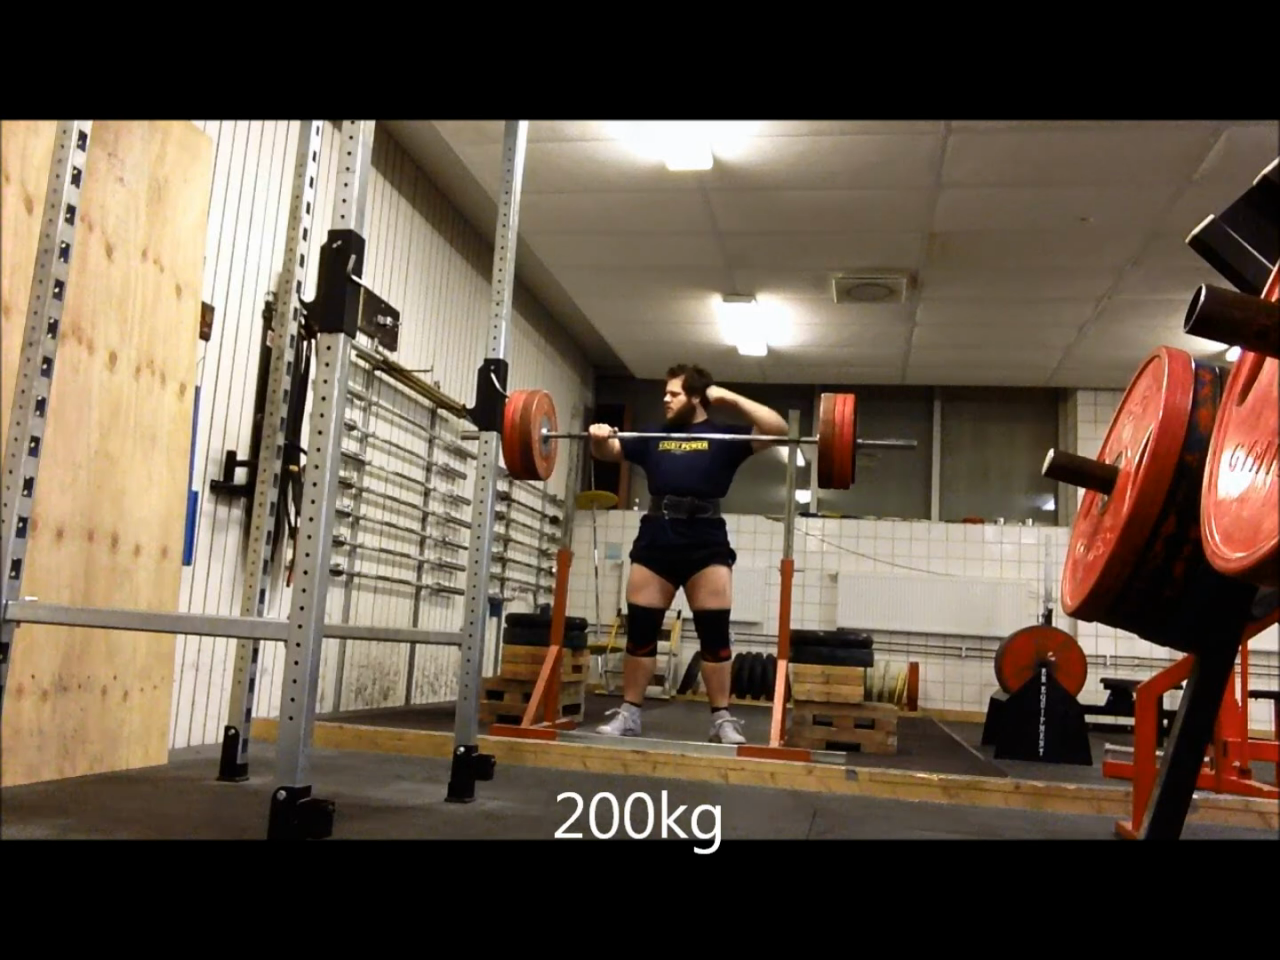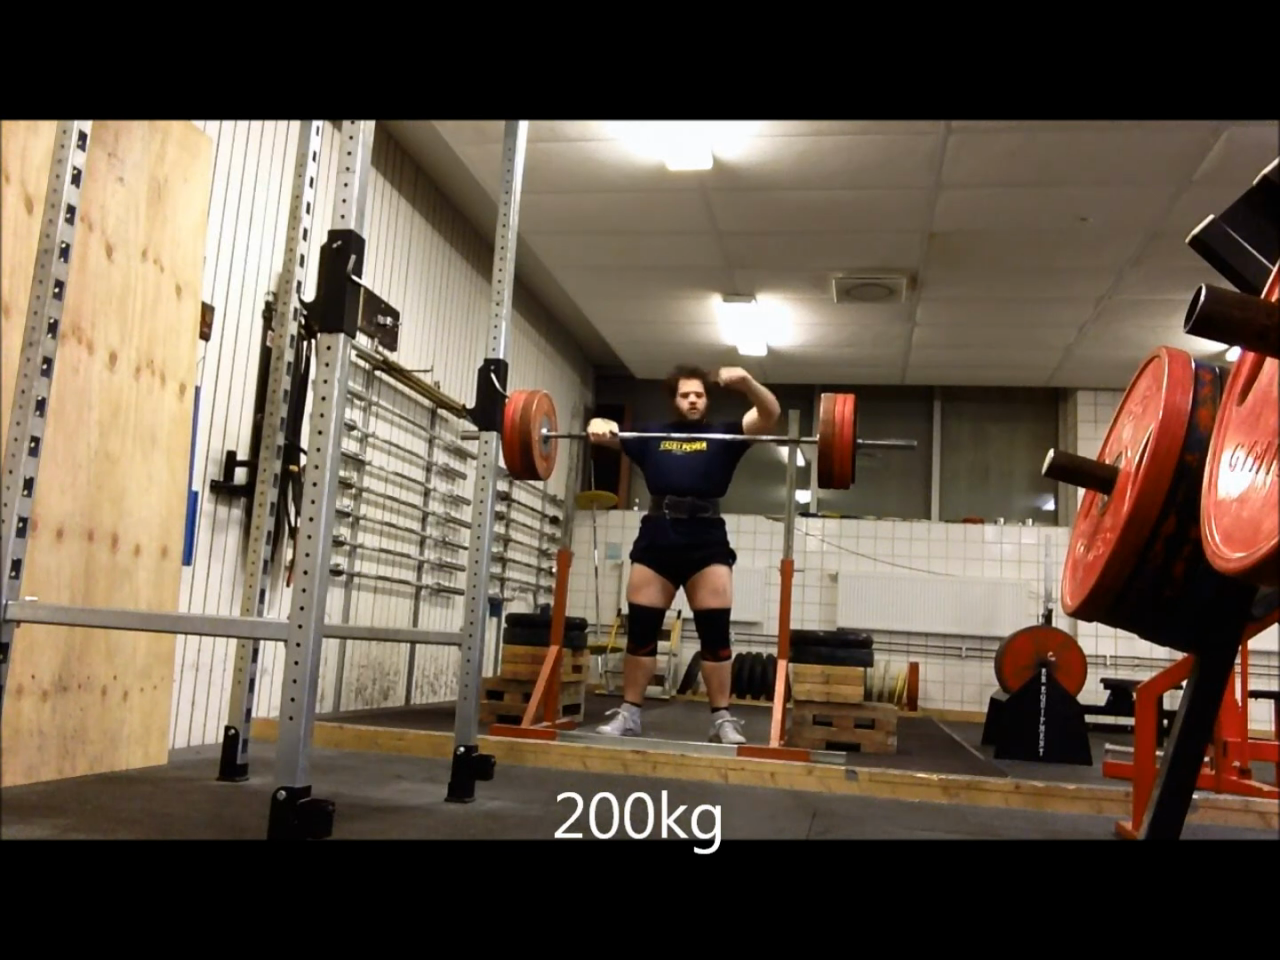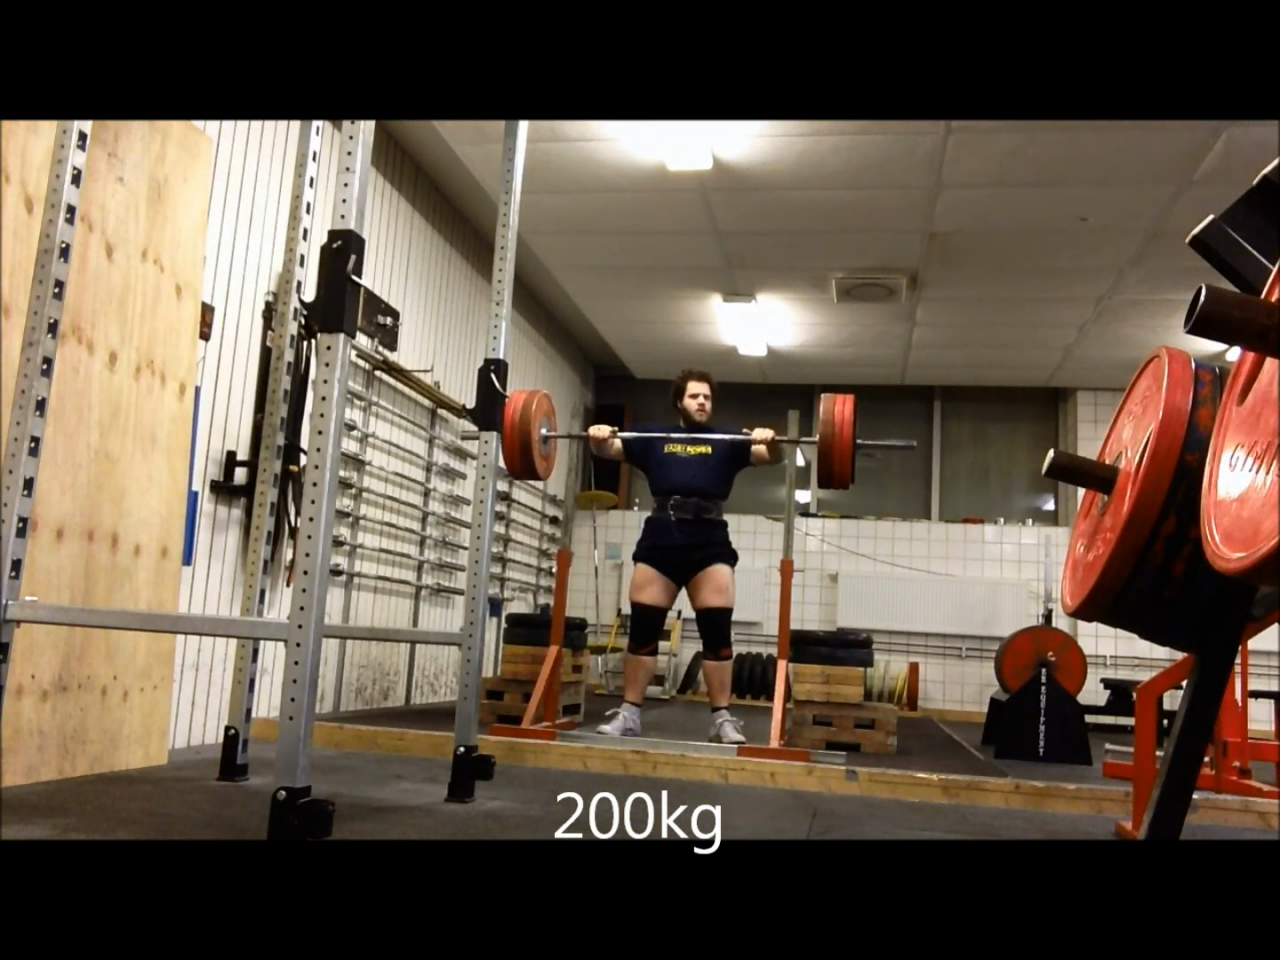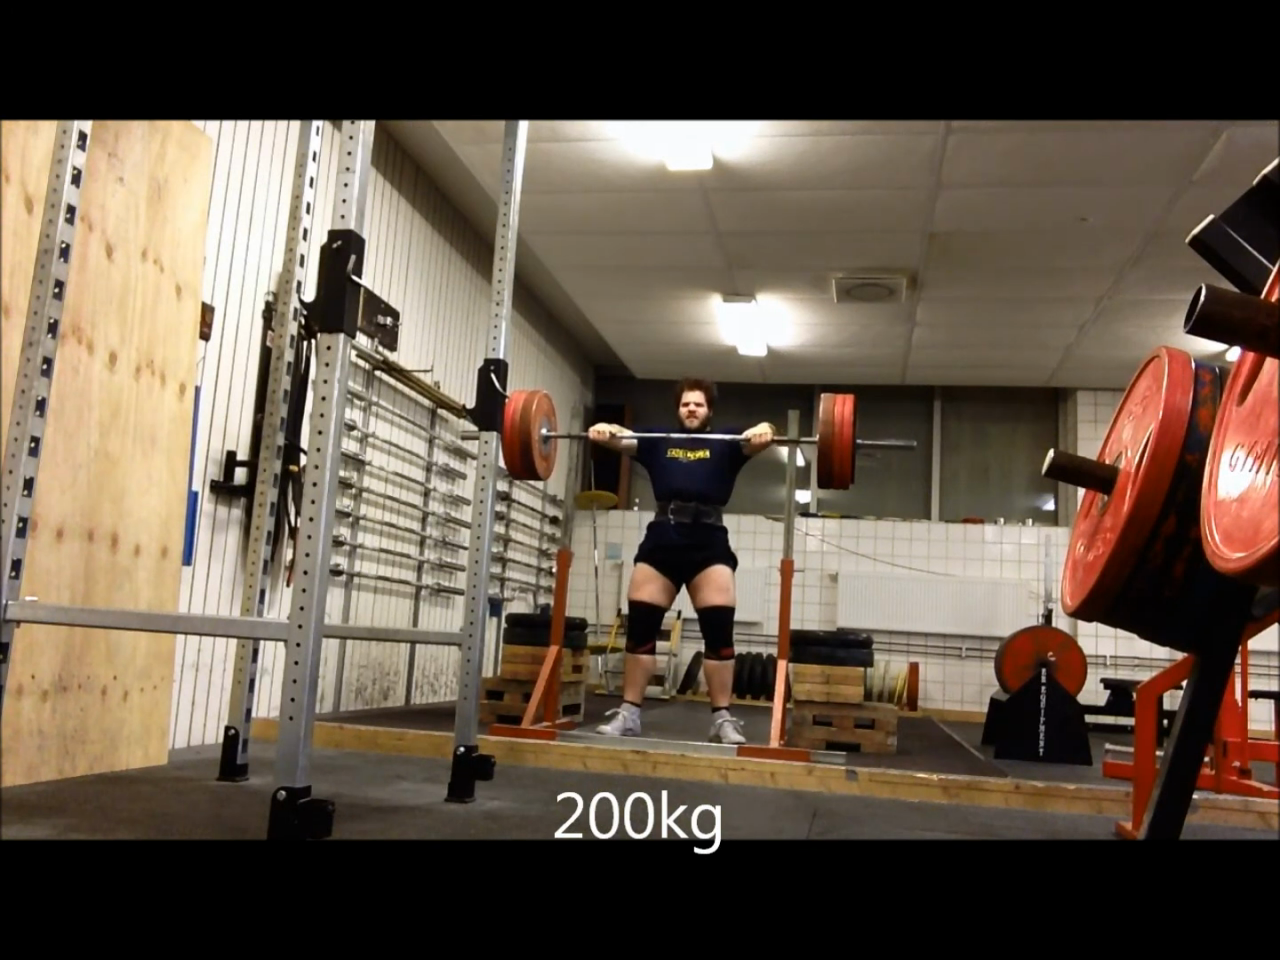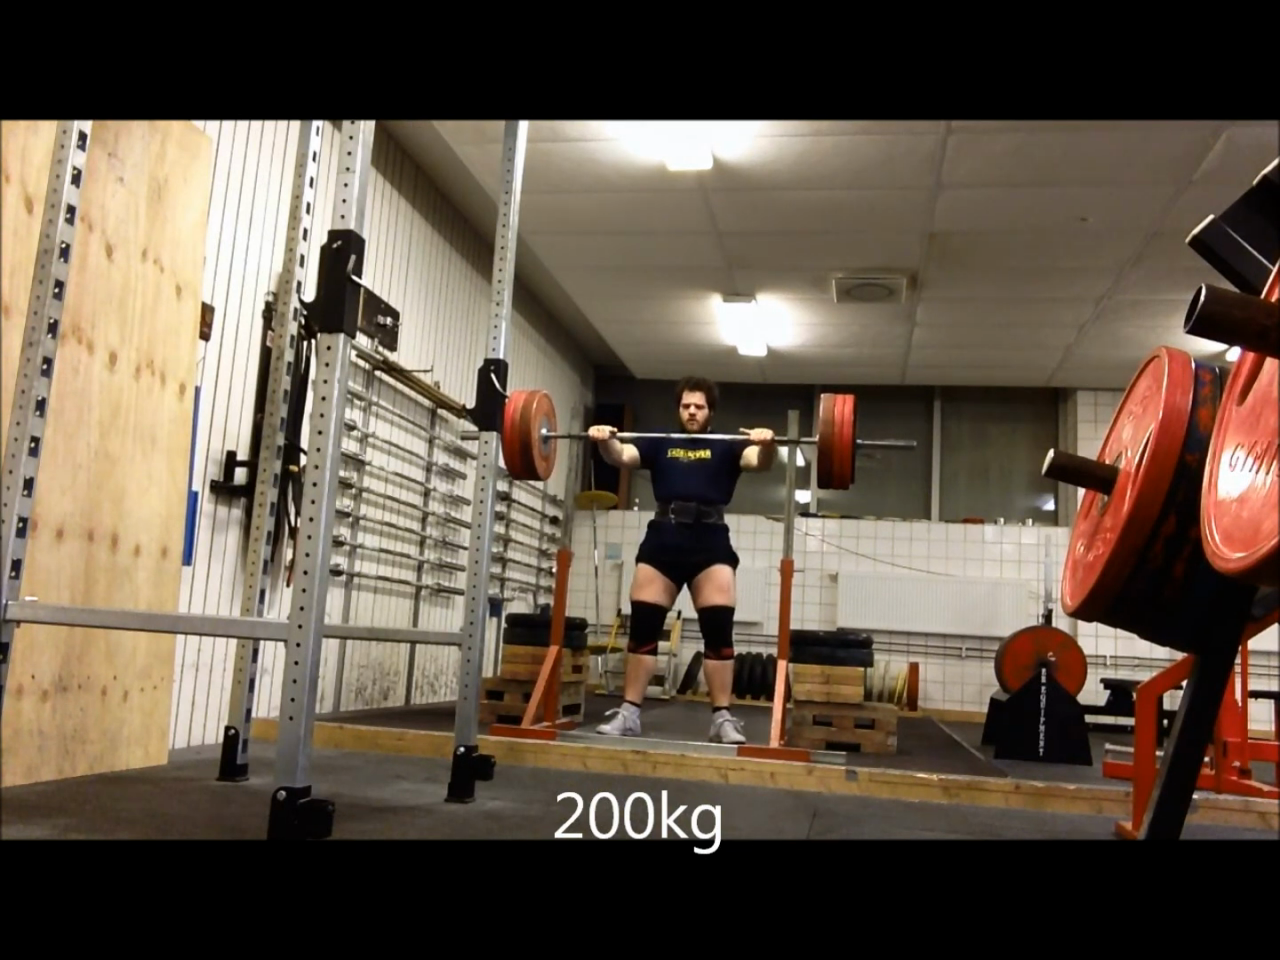
dt=1s
person 1, frame 1
left shoulder: (725, 434)
right shoulder: (652, 438)
left elbow: (778, 429)
right elbow: (606, 451)
left wrist: (732, 397)
right wrist: (598, 437)
left hip: (706, 542)
right hip: (655, 539)
left knee: (714, 632)
right knee: (640, 630)
left ankle: (721, 719)
right ankle: (629, 714)
person 1, frame 2
left shoulder: (723, 435)
right shoulder: (651, 436)
left elbow: (770, 414)
right elbow: (606, 435)
left wrist: (744, 380)
right wrist: (598, 424)
left hip: (706, 541)
right hip: (656, 538)
left knee: (715, 632)
right knee: (640, 630)
left ankle: (722, 719)
right ankle: (629, 713)
person 1, frame 3
left shoulder: (727, 443)
right shoulder: (654, 438)
left elbow: (774, 455)
right elbow: (606, 450)
left wrist: (769, 440)
right wrist: (598, 436)
left hip: (709, 542)
right hip: (660, 538)
left knee: (717, 631)
right knee: (642, 628)
left ankle: (722, 718)
right ankle: (629, 714)
person 1, frame 4
left shoulder: (725, 444)
right shoulder: (658, 442)
left elbow: (757, 440)
right elbow: (621, 439)
left wrist: (765, 431)
right wrist: (605, 431)
left hip: (708, 543)
right hip: (661, 539)
left knee: (719, 630)
right knee: (640, 626)
left ankle: (722, 719)
right ankle: (629, 713)
person 1, frame 5
left shoulder: (725, 446)
right shoulder: (659, 444)
left elbow: (759, 462)
right elbow: (620, 457)
left wrist: (766, 444)
right wrist: (604, 440)
left hip: (709, 542)
right hip: (662, 538)
left knee: (718, 630)
right knee: (642, 626)
left ankle: (722, 718)
right ankle: (629, 713)
